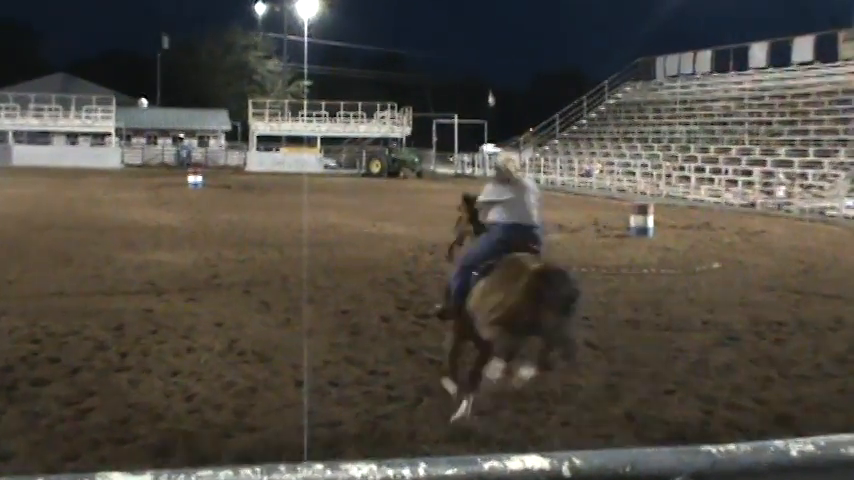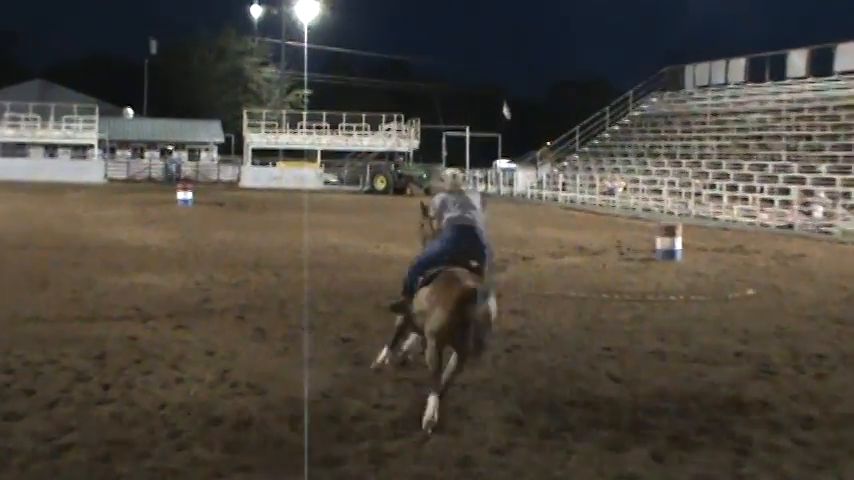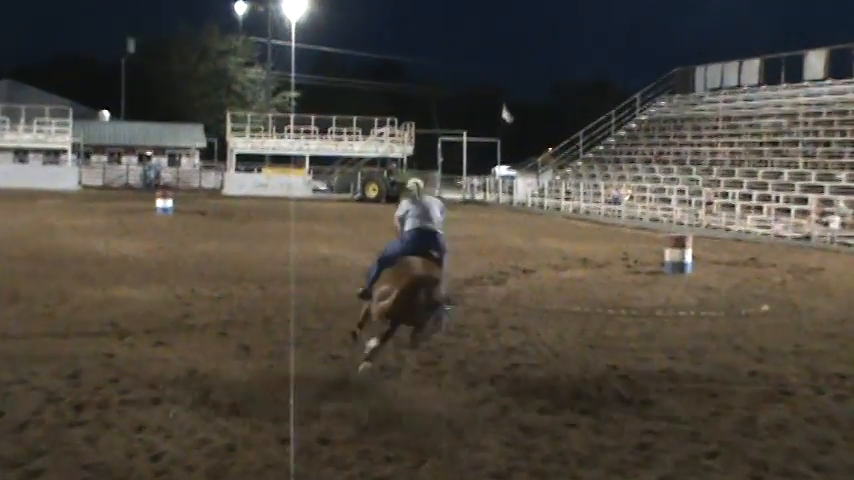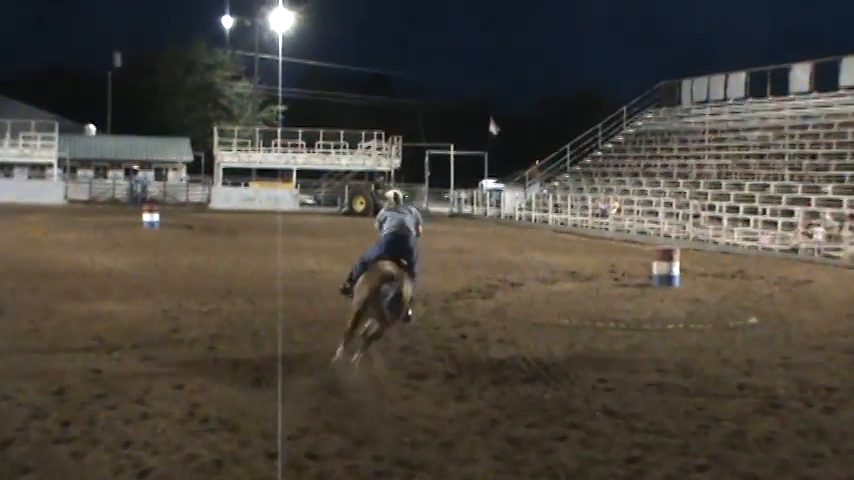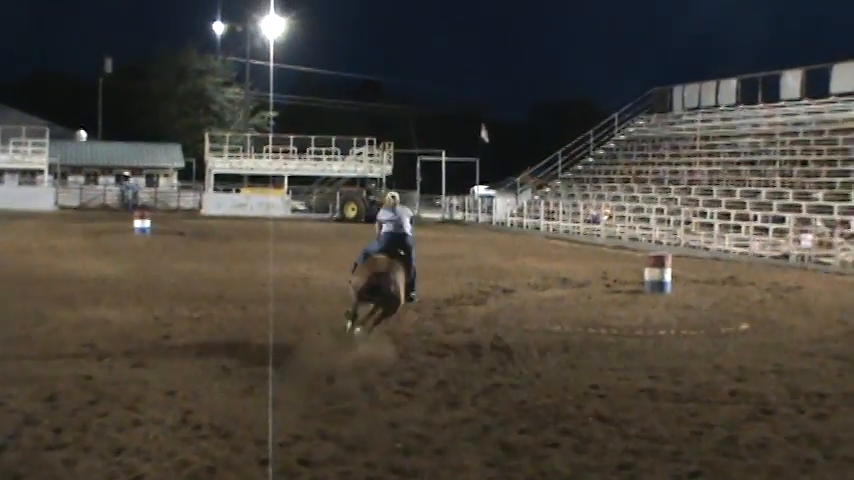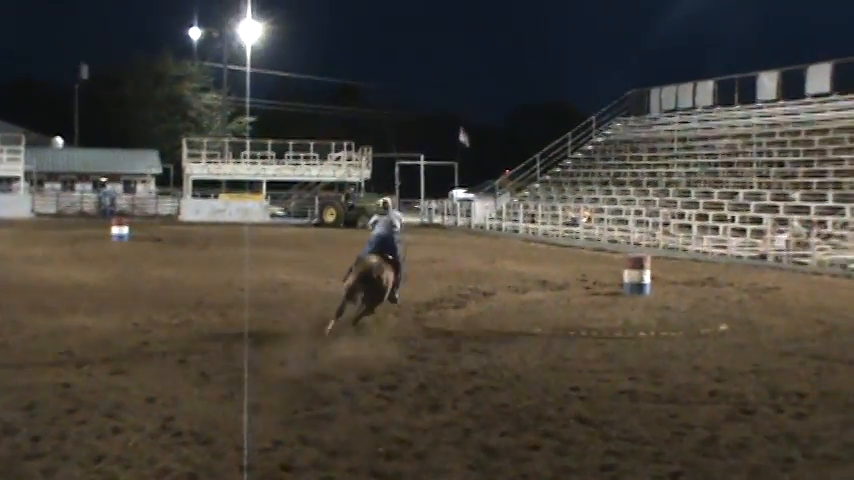
dt=0.2s
person 1, frame 1
left shoulder: (491, 186)
right shoulder: (530, 184)
left elbow: (482, 214)
right elbow: (536, 213)
left hip: (501, 232)
right hip: (532, 236)
person 1, frame 2
left shoulder: (440, 198)
right shoulder: (476, 195)
left elbow: (436, 224)
right elbow: (481, 217)
left hip: (453, 235)
right hip: (479, 242)
person 1, frame 3
left shoulder: (406, 203)
right shoulder: (437, 202)
left elbow: (398, 225)
right elbow: (441, 220)
left hip: (413, 238)
right hip: (436, 242)
left knee: (384, 259)
left ankle: (370, 288)
person 1, frame 4
left shoulder: (385, 211)
right shoulder: (413, 211)
left elbow: (379, 227)
right elbow: (419, 232)
left hip: (388, 243)
right hip: (408, 246)
left knee: (365, 261)
right knee: (410, 276)
left ankle: (351, 285)
person 1, frame 5
left shoulder: (383, 212)
right shoulder: (407, 210)
left elbow: (378, 229)
right elbow: (410, 225)
left hip: (387, 239)
right hip: (406, 241)
left knee: (367, 253)
right knee: (409, 266)
right ankle: (411, 292)
person 1, frame 6
left shoulder: (377, 216)
right shoulder: (398, 215)
left elbow: (370, 226)
right elbow: (400, 228)
left hip: (376, 241)
right hip: (392, 244)
left knee: (362, 259)
right knee: (397, 267)
right ankle: (393, 293)
